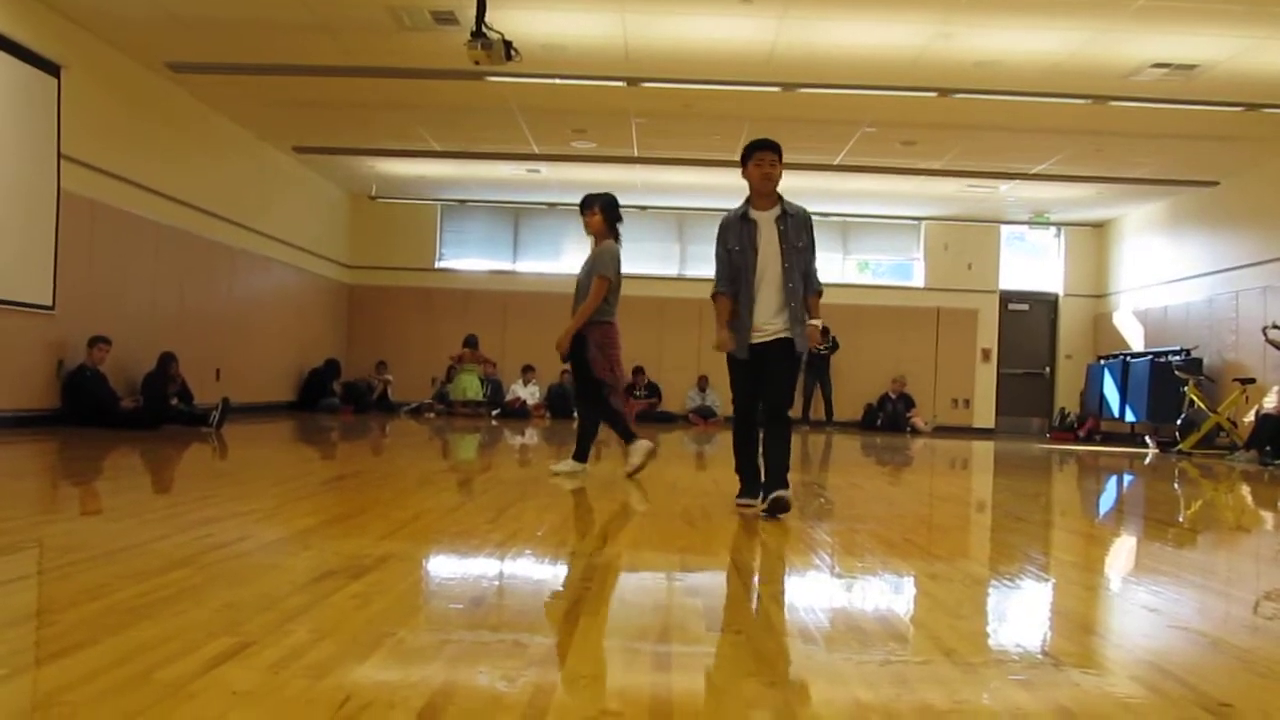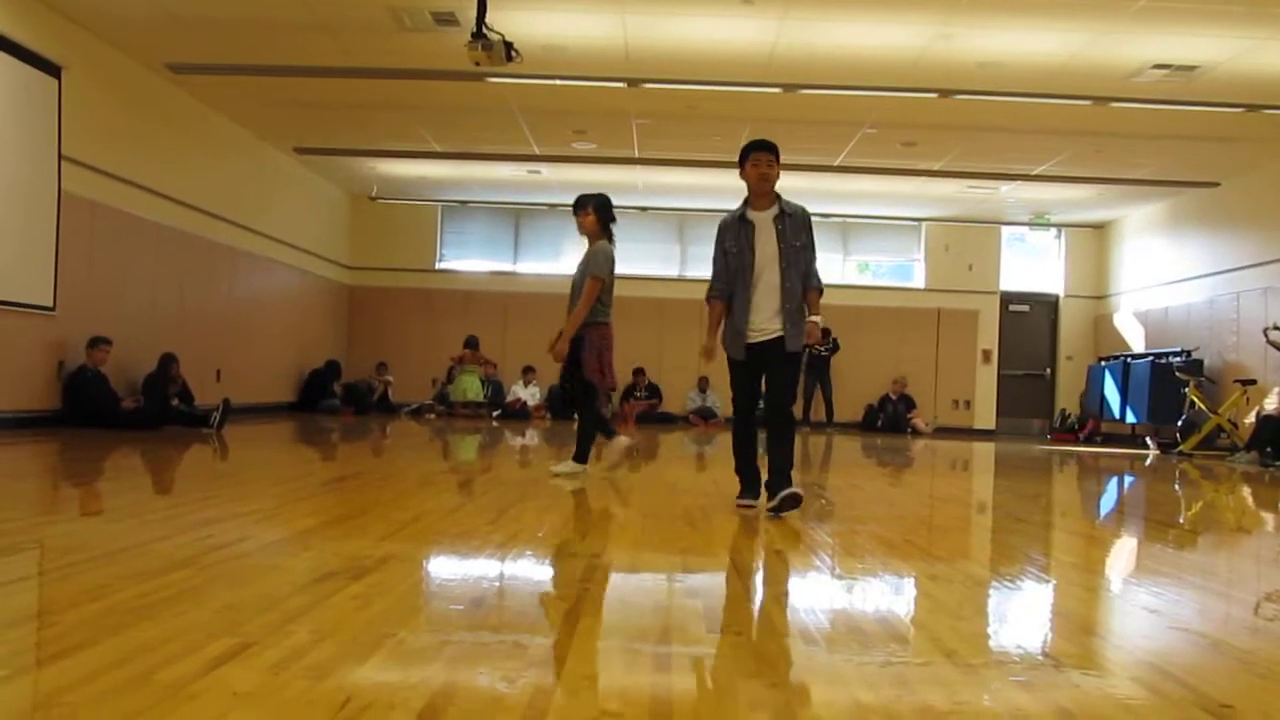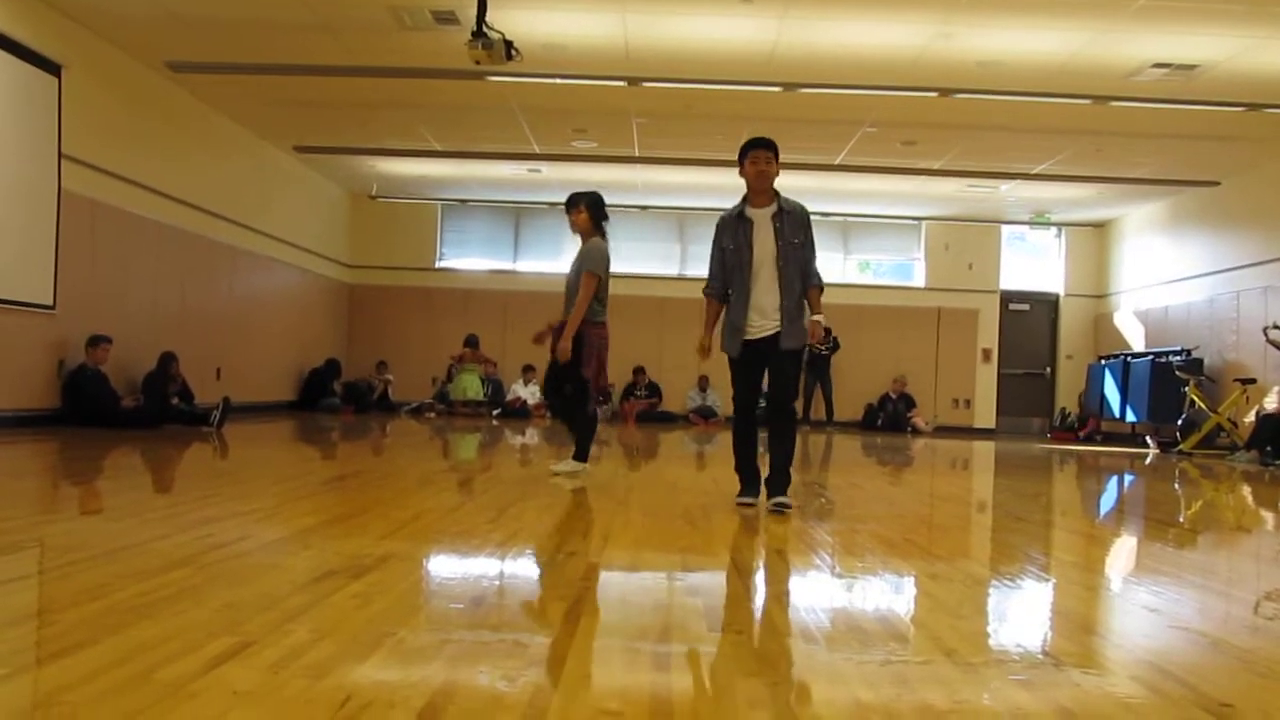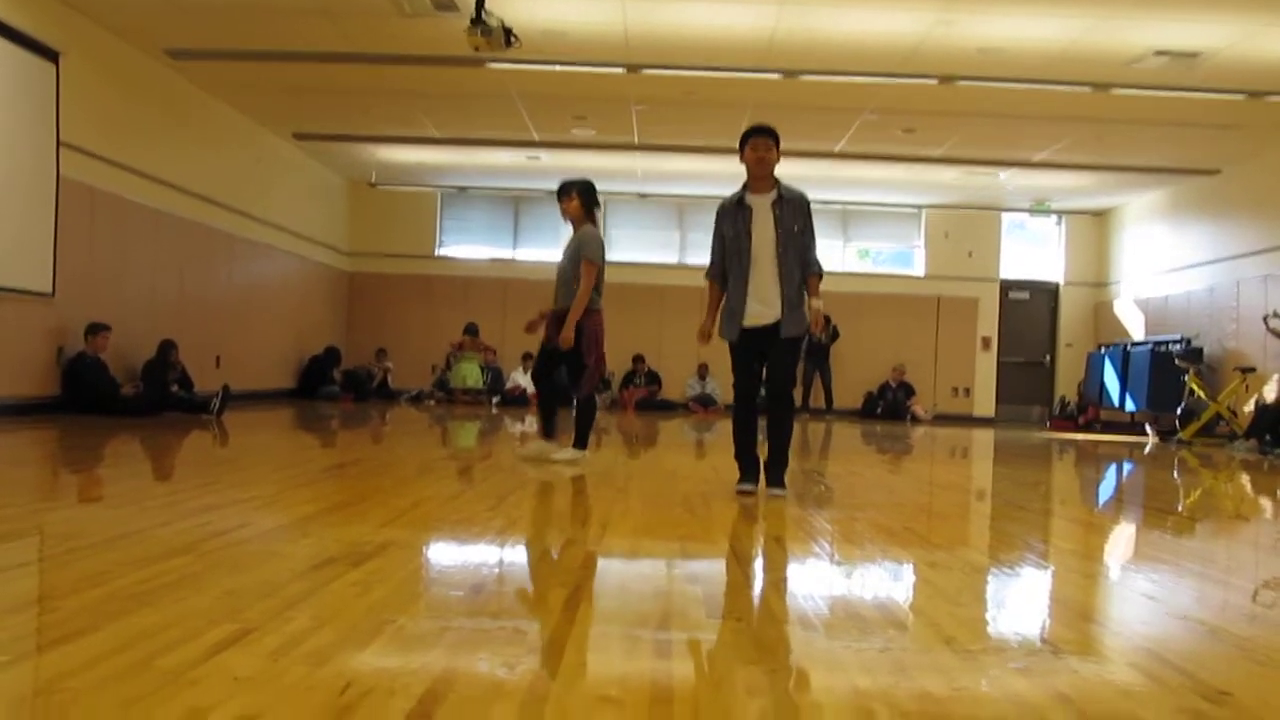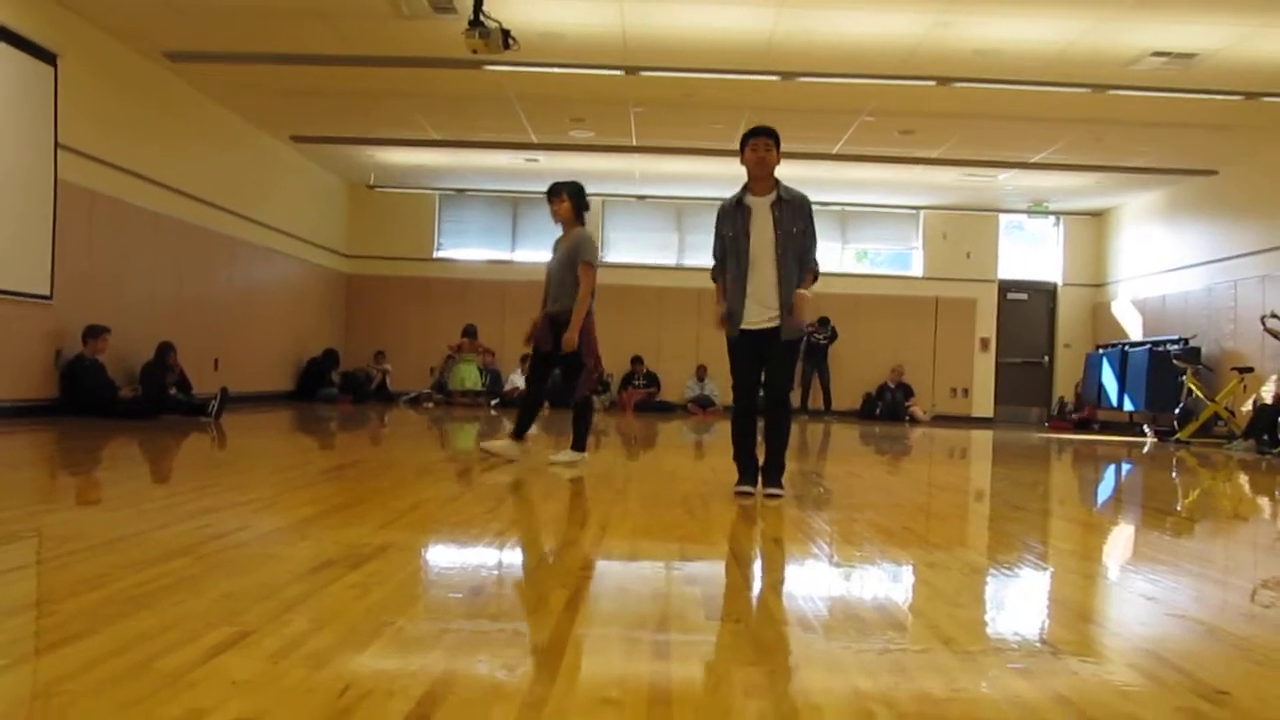
dt=0.1s
person 1, frame 1
left shoulder: (800, 220)
right shoulder: (731, 225)
left elbow: (809, 277)
right elbow: (724, 284)
left wrist: (814, 319)
right wrist: (722, 329)
left hip: (786, 335)
right hip: (744, 337)
left knee: (777, 411)
right knee: (746, 412)
left ankle: (776, 487)
right ankle: (749, 484)
person 1, frame 2
left shoulder: (798, 218)
right shoulder: (730, 226)
left elbow: (810, 275)
right elbow: (720, 286)
left wrist: (814, 316)
right wrist: (711, 335)
left hip: (785, 334)
right hip: (742, 337)
left knee: (780, 408)
right knee: (744, 411)
left ankle: (782, 485)
right ankle: (748, 485)
person 1, frame 3
left shoulder: (797, 216)
right shoulder: (728, 223)
left elbow: (809, 272)
right elbow: (717, 284)
left wrist: (816, 314)
right wrist: (707, 332)
left hip: (786, 331)
right hip: (743, 334)
left knee: (782, 406)
right knee: (744, 409)
left ankle: (779, 486)
right ankle: (748, 483)
person 1, frame 4
left shoulder: (797, 203)
right shoulder: (728, 209)
left elbow: (809, 261)
right elbow: (718, 269)
left wrist: (814, 301)
right wrist: (710, 316)
left hip: (786, 319)
right hip: (742, 321)
left knee: (780, 394)
right knee: (745, 396)
left ankle: (776, 473)
right ankle: (747, 471)
person 1, frame 5
left shoulder: (798, 204)
right shoulder: (729, 210)
left elbow: (809, 260)
right elbow: (721, 265)
left wrist: (802, 293)
right wrist: (721, 304)
left hip: (785, 322)
right hip: (742, 322)
left knee: (778, 398)
right knee: (744, 397)
left ankle: (773, 474)
right ankle: (746, 472)
person 2, frame 1
left shoulder: (607, 250)
right shoulder: (599, 250)
left elbow: (594, 299)
left wrist: (567, 333)
right wrist: (571, 332)
left hip: (595, 333)
right hip: (589, 333)
left knee: (589, 397)
right knee: (597, 397)
left ankle: (580, 458)
right ankle: (635, 443)
person 2, frame 2
left shoulder: (601, 251)
right shoulder: (593, 251)
left elbow: (587, 300)
left wrist: (565, 337)
right wrist: (563, 334)
left hip: (591, 334)
right hip: (583, 334)
left knee: (584, 398)
right knee: (577, 395)
left ankle: (580, 460)
right ankle: (613, 438)
person 2, frame 3
left shoulder: (596, 249)
right shoulder: (584, 250)
left elbow: (586, 297)
left wrist: (566, 336)
right wrist: (553, 327)
left hip: (587, 334)
right hip: (575, 332)
left knee: (582, 396)
right knee: (553, 389)
left ankle: (580, 458)
right ankle: (582, 451)
person 2, frame 4
left shoulder: (589, 236)
right shoulder: (575, 238)
left elbow: (586, 285)
left wrist: (570, 325)
right wrist: (544, 315)
left hip: (582, 322)
right hip: (563, 319)
left knee: (581, 384)
right knee: (541, 375)
left ankle: (579, 447)
right ankle: (546, 439)
person 2, frame 5
left shoulder: (583, 239)
right shoulder: (559, 243)
left elbow: (585, 288)
left wrist: (574, 328)
right wrist: (537, 322)
left hip: (571, 323)
right hip: (551, 323)
left knee: (576, 387)
right knee: (534, 383)
left ankle: (578, 449)
right ankle: (514, 441)
